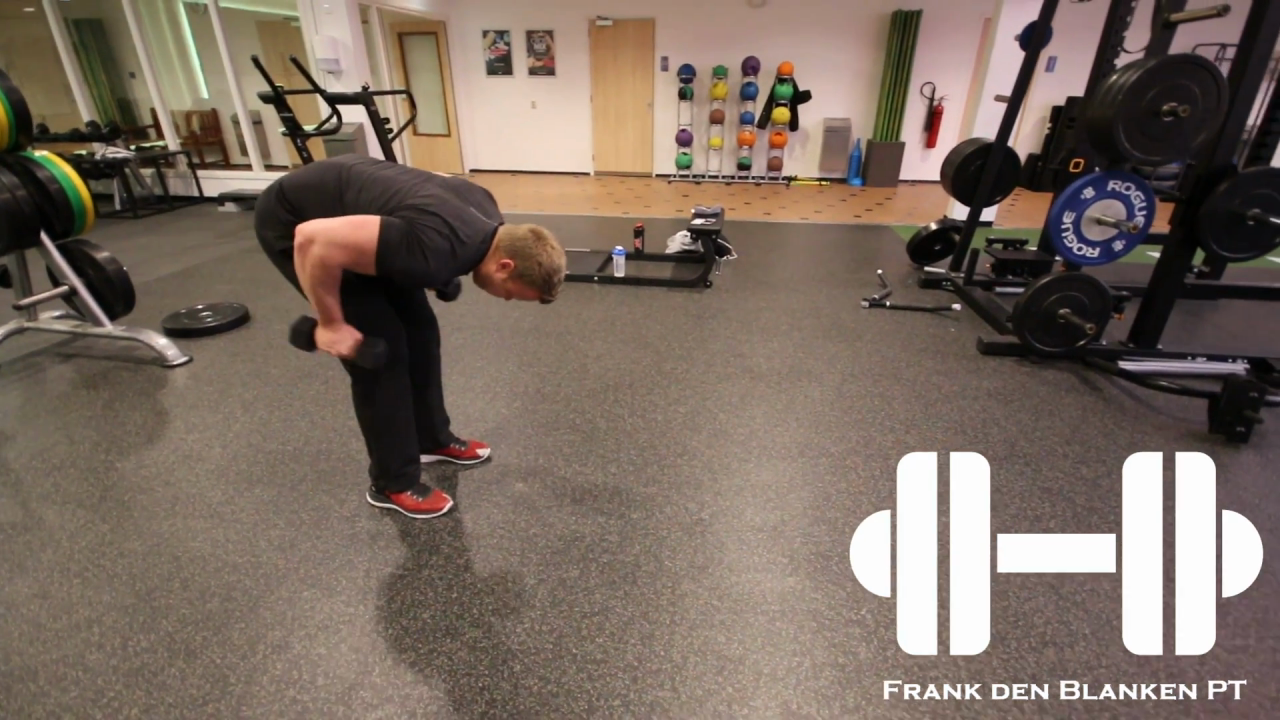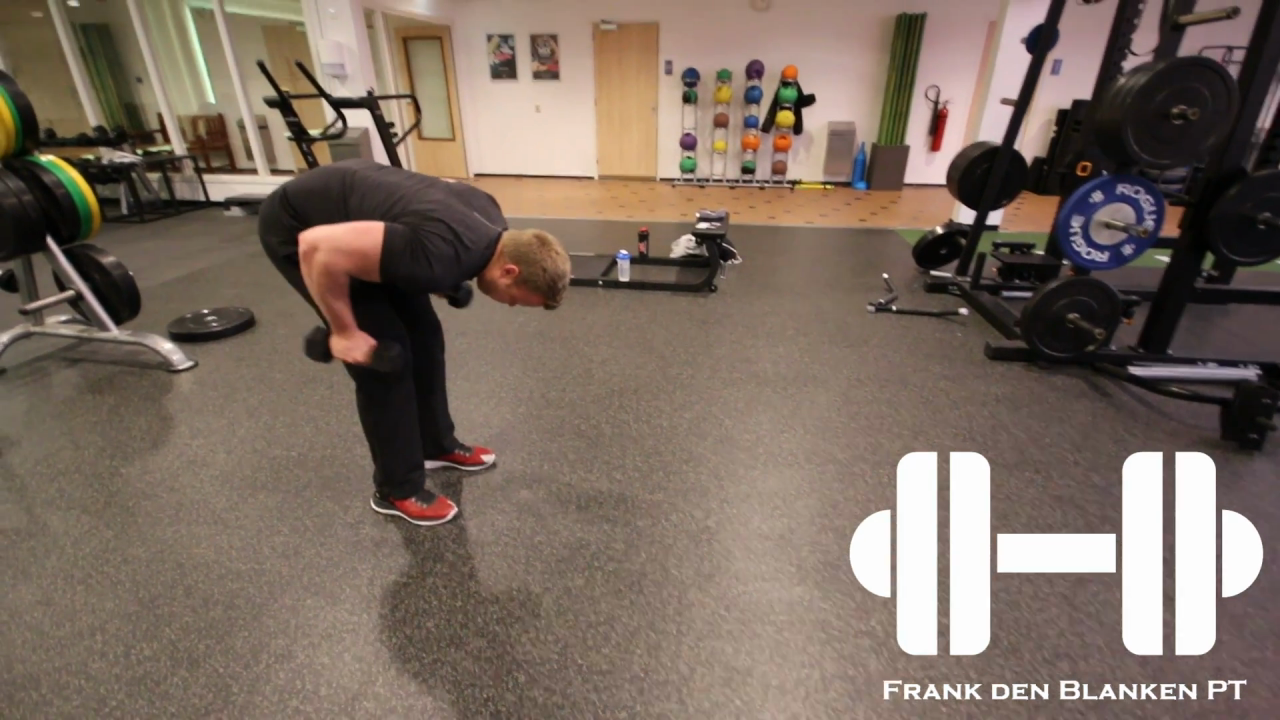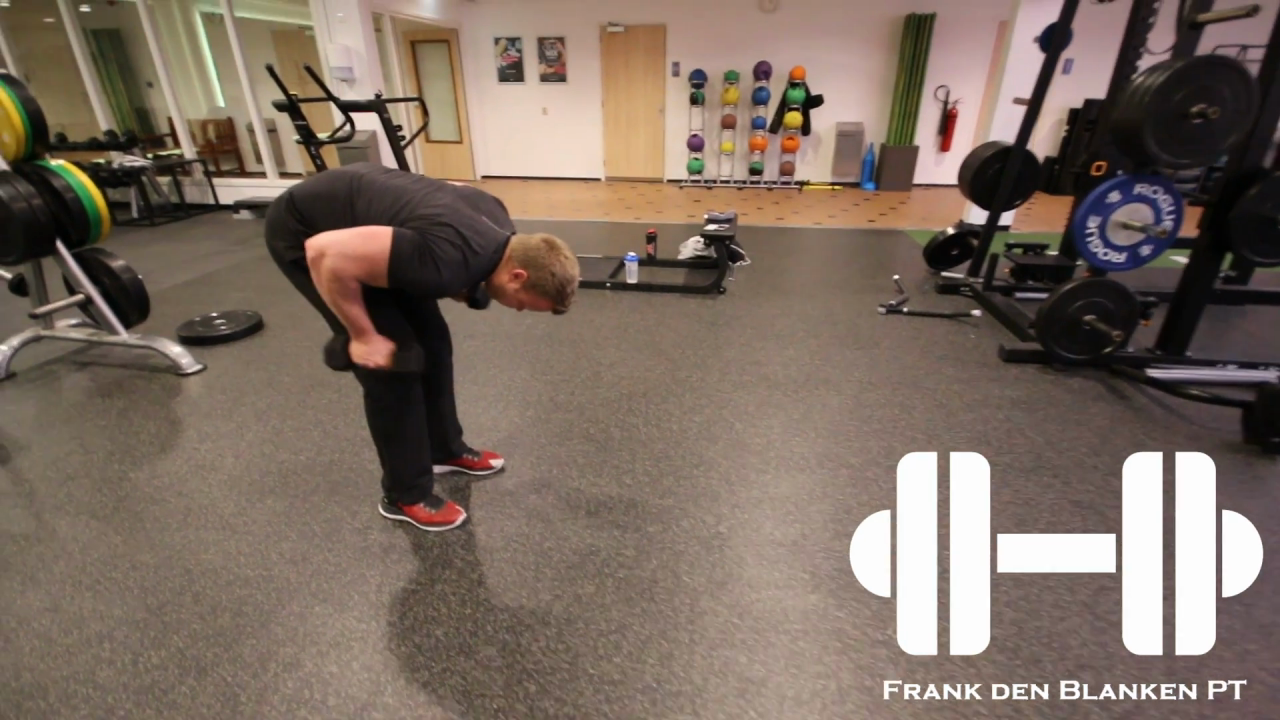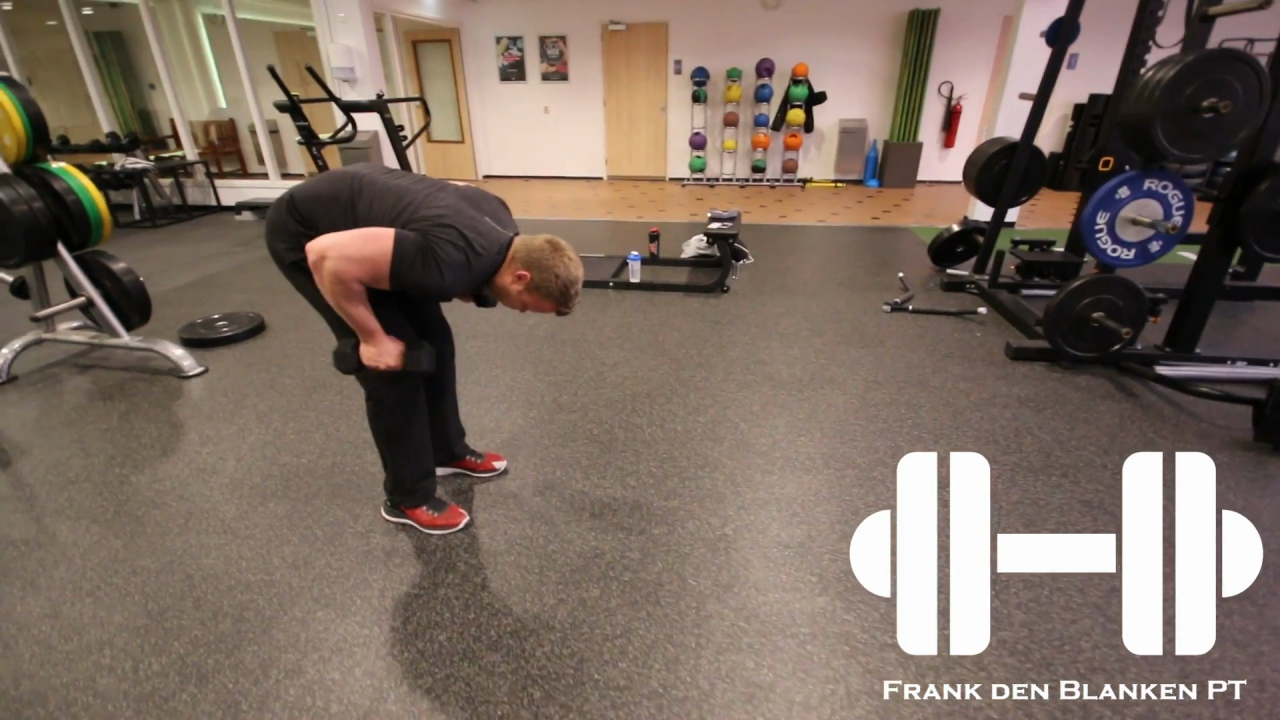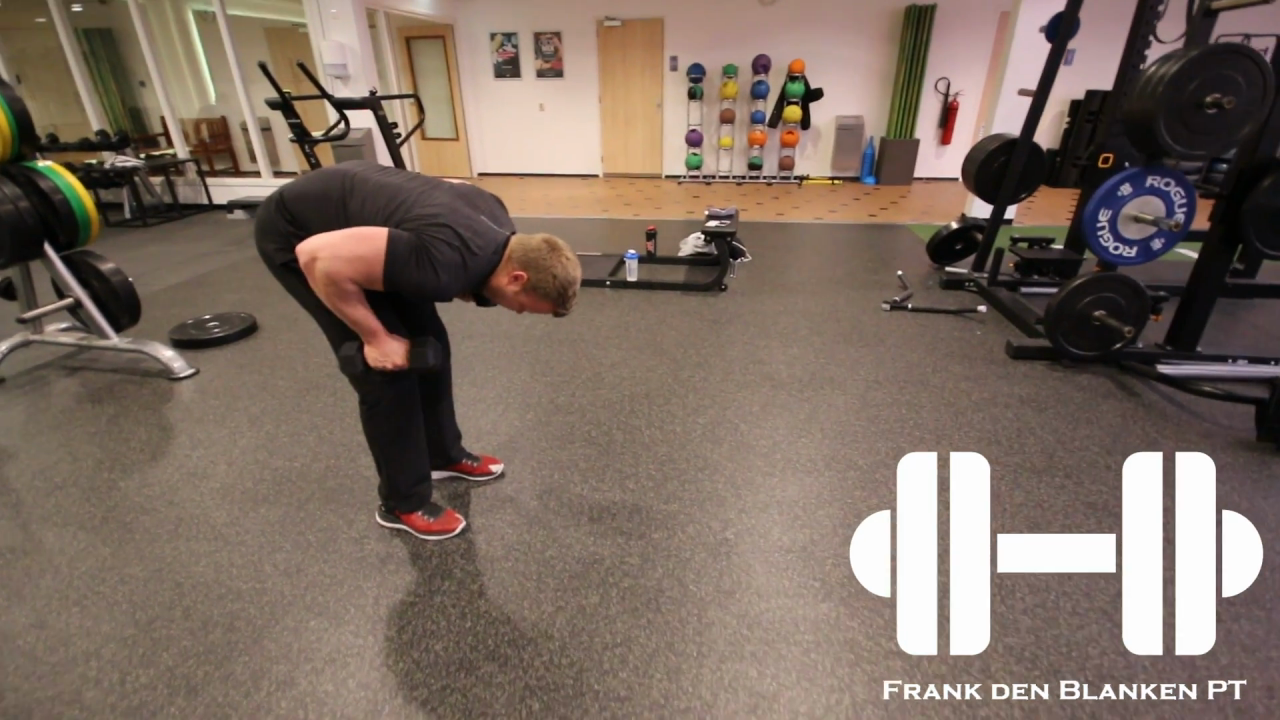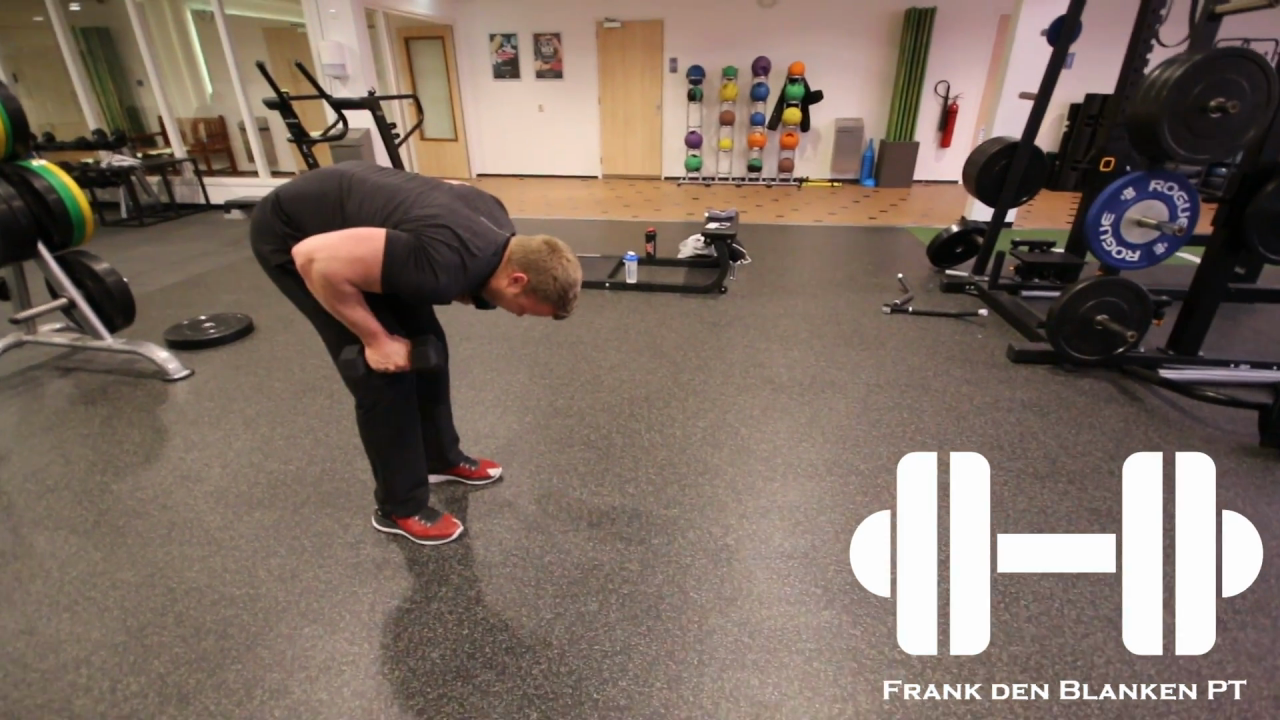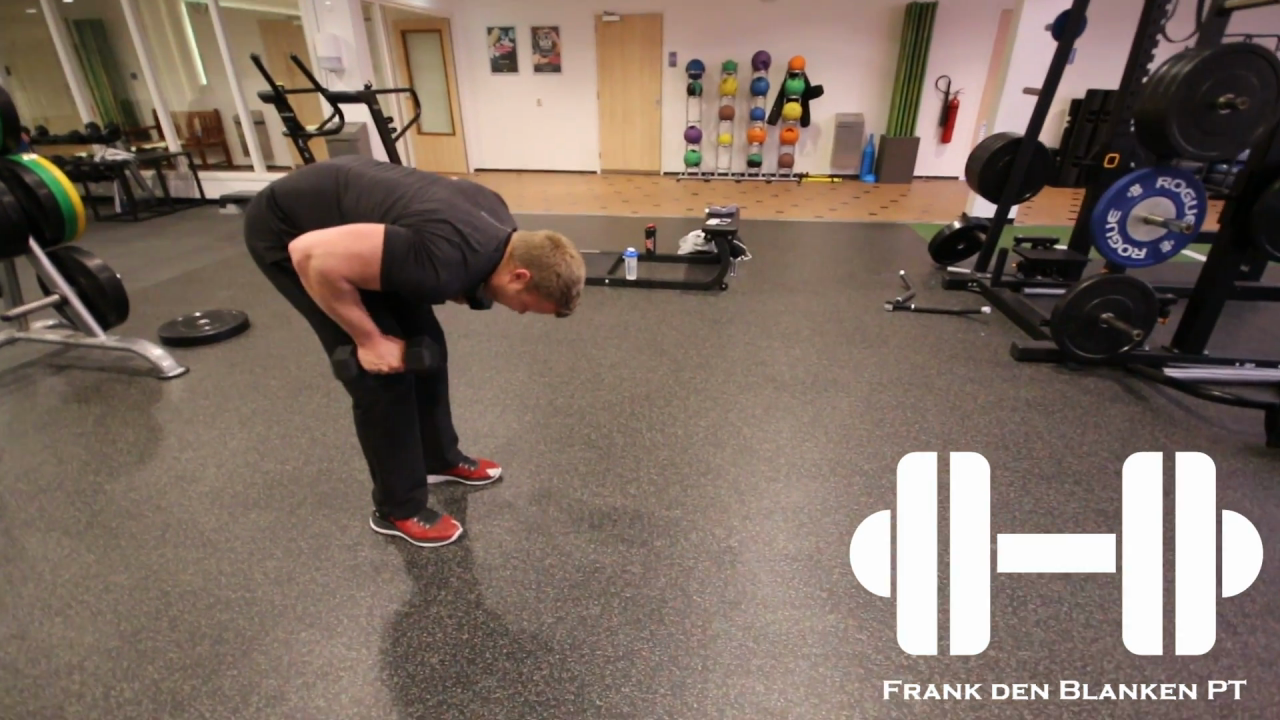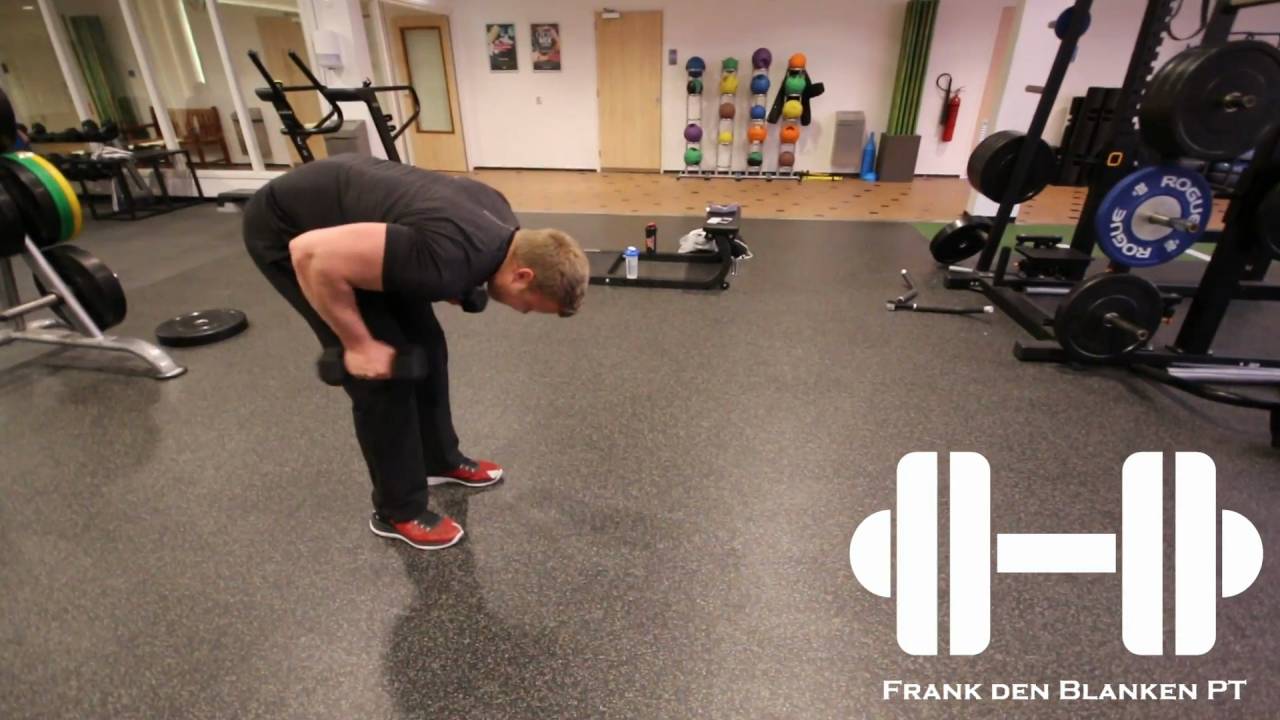
dt=0.1s
person 1, frame 1
left shoulder: (485, 216)
right shoulder: (434, 252)
left elbow: (439, 181)
right elbow: (313, 239)
right wrist: (332, 324)
left hip: (341, 200)
right hip: (292, 219)
left knee: (418, 329)
right knee: (383, 347)
left ankle: (432, 439)
right ankle: (393, 483)
person 1, frame 2
left shoulder: (488, 223)
right shoulder: (439, 258)
left elbow: (445, 184)
right elbow: (317, 246)
right wrist: (345, 331)
left hip: (345, 205)
right hip: (296, 225)
left knee: (423, 335)
left ankle: (436, 445)
right ankle: (398, 490)
person 1, frame 3
left shoulder: (497, 225)
right shoulder: (446, 262)
left elbow: (452, 188)
right elbow: (325, 252)
right wrist: (364, 337)
left hip: (352, 206)
right hip: (303, 230)
left knee: (430, 340)
right knee: (395, 358)
left ankle: (445, 449)
right ankle: (406, 495)
person 1, frame 4
left shoulder: (499, 225)
right shoulder: (449, 263)
left elbow: (455, 187)
right elbow: (326, 255)
right wrist: (373, 338)
left hip: (354, 206)
right hip: (304, 232)
left knee: (432, 341)
right knee: (399, 361)
left ankle: (448, 451)
right ankle: (409, 498)
person 1, frame 5
left shoulder: (496, 223)
right shoulder: (444, 264)
left elbow: (451, 184)
right elbow: (317, 256)
right wrist: (375, 337)
right hip: (294, 231)
left knee: (427, 342)
right knee: (389, 367)
left ankle: (444, 454)
right ankle: (404, 503)
person 1, frame 6
left shoulder: (496, 226)
right shoulder: (443, 265)
left elbow: (451, 185)
right elbow: (314, 257)
right wrist: (376, 339)
right hip: (290, 232)
right knee: (388, 371)
left ankle: (441, 458)
right ankle: (401, 508)
person 1, frame 7
left shoulder: (497, 221)
right shoulder: (443, 263)
right elbow: (311, 254)
right wrist: (372, 340)
right hip: (286, 228)
right knee: (389, 367)
left ankle: (440, 459)
right ankle: (398, 509)
person 1, frame 8
left shoulder: (499, 222)
right shoulder: (446, 262)
right elbow: (312, 253)
right wrist: (359, 345)
right hip: (285, 228)
left knee: (423, 346)
right knee: (385, 371)
left ankle: (440, 461)
